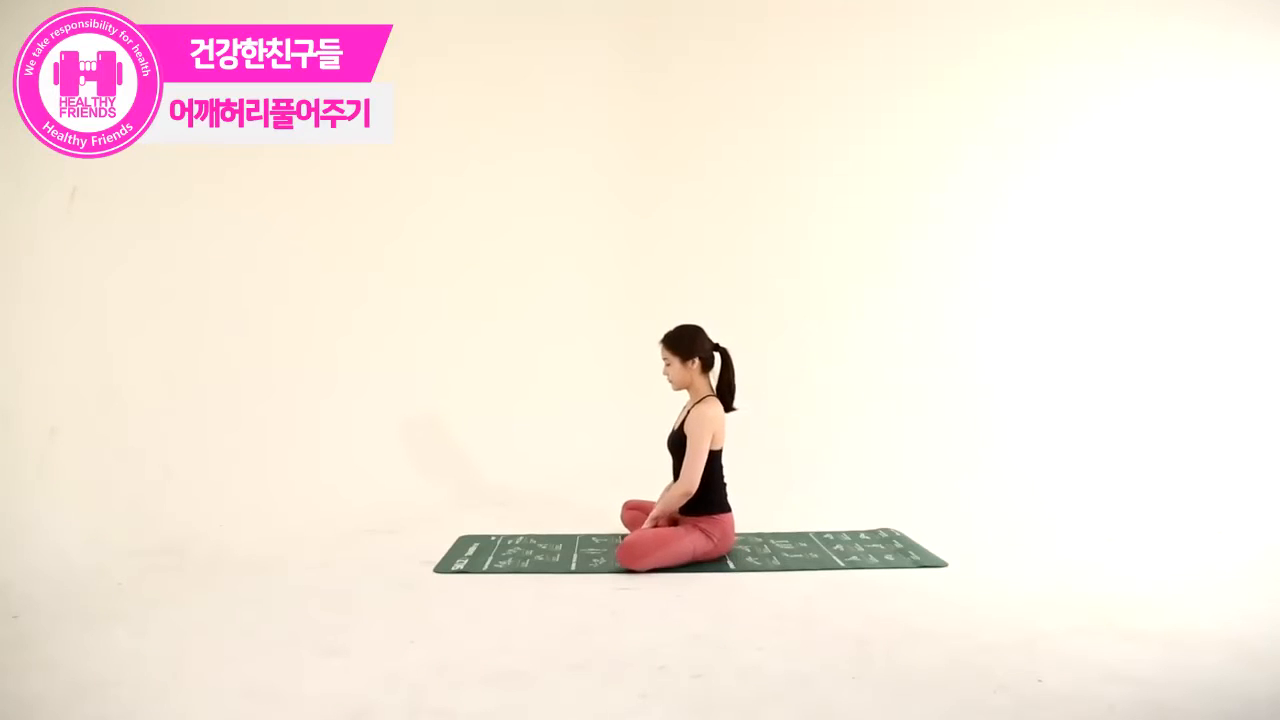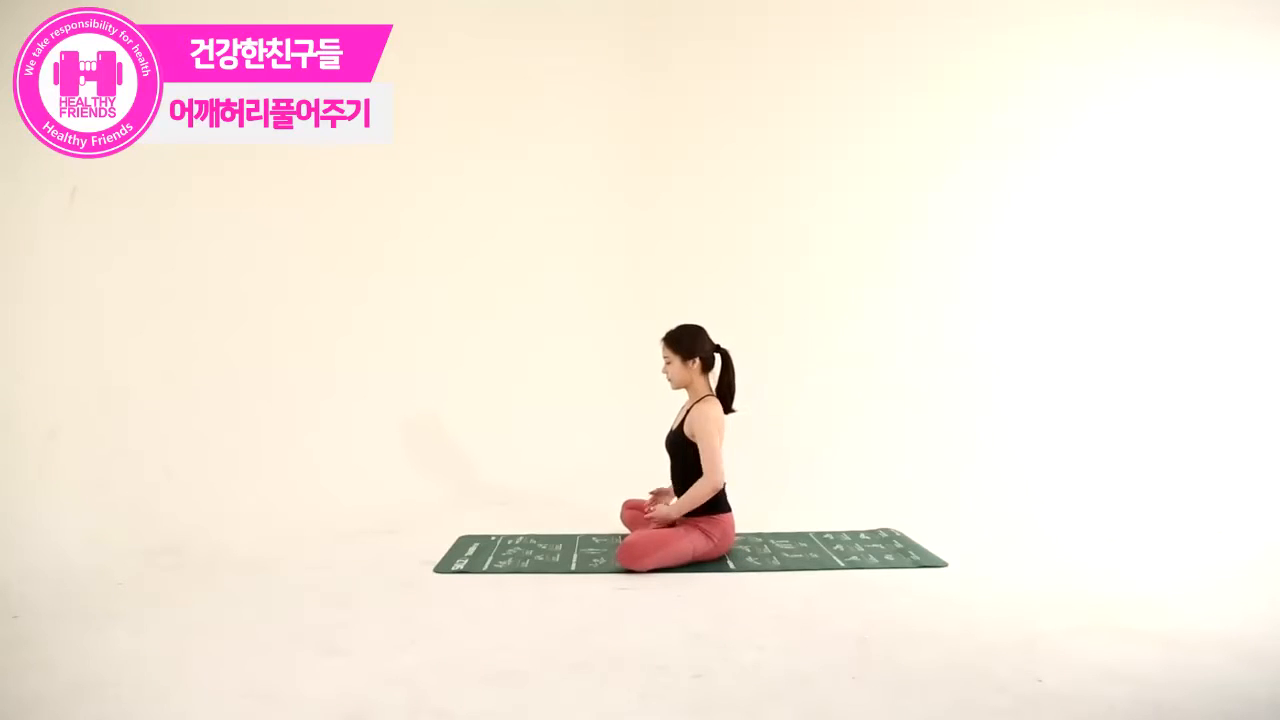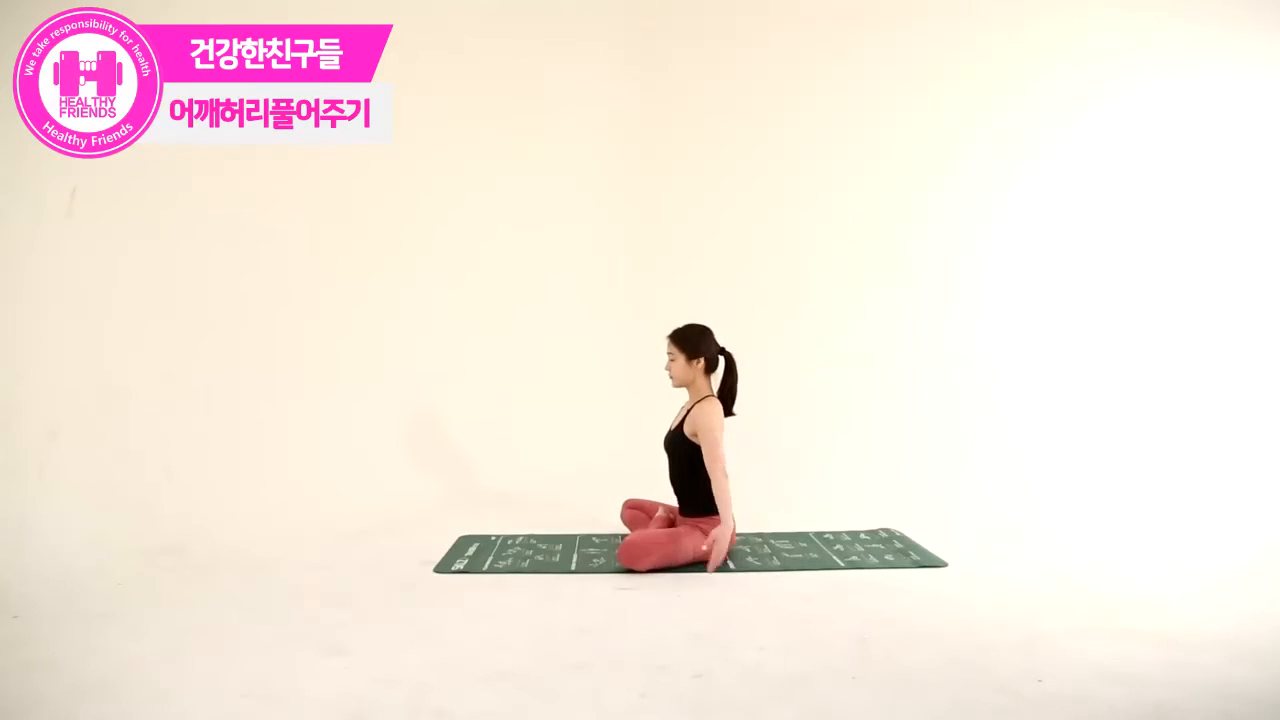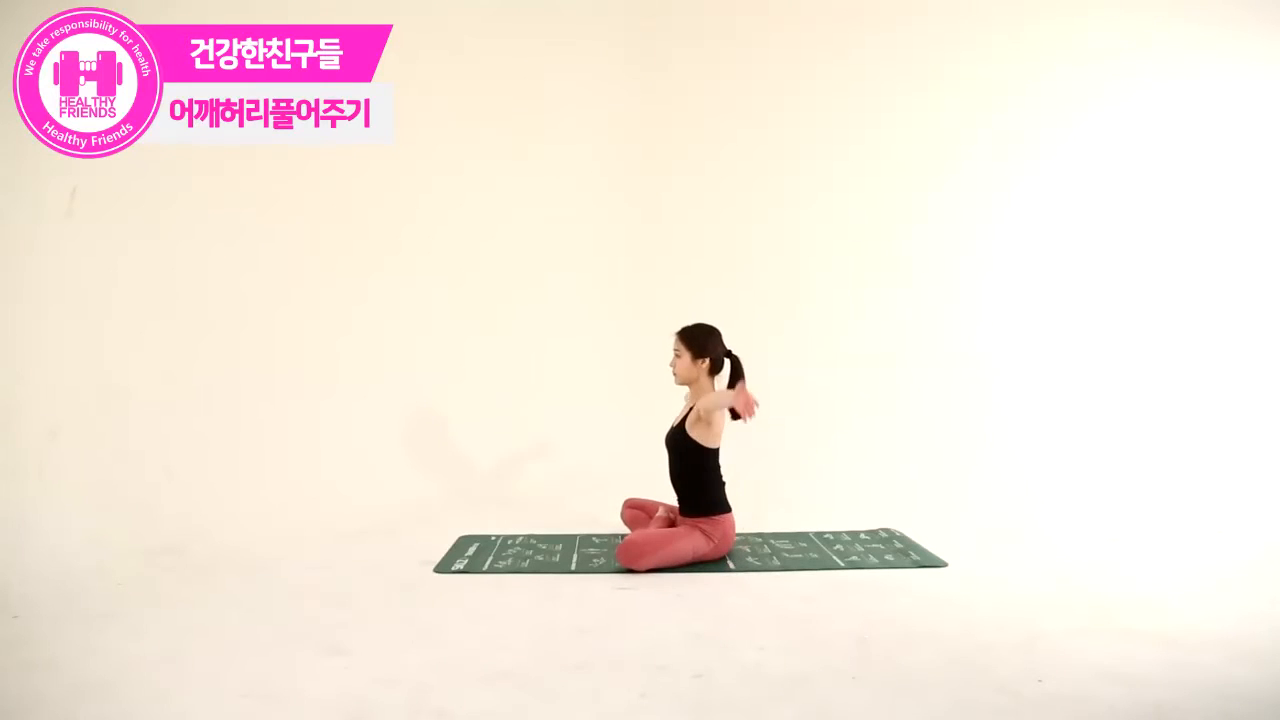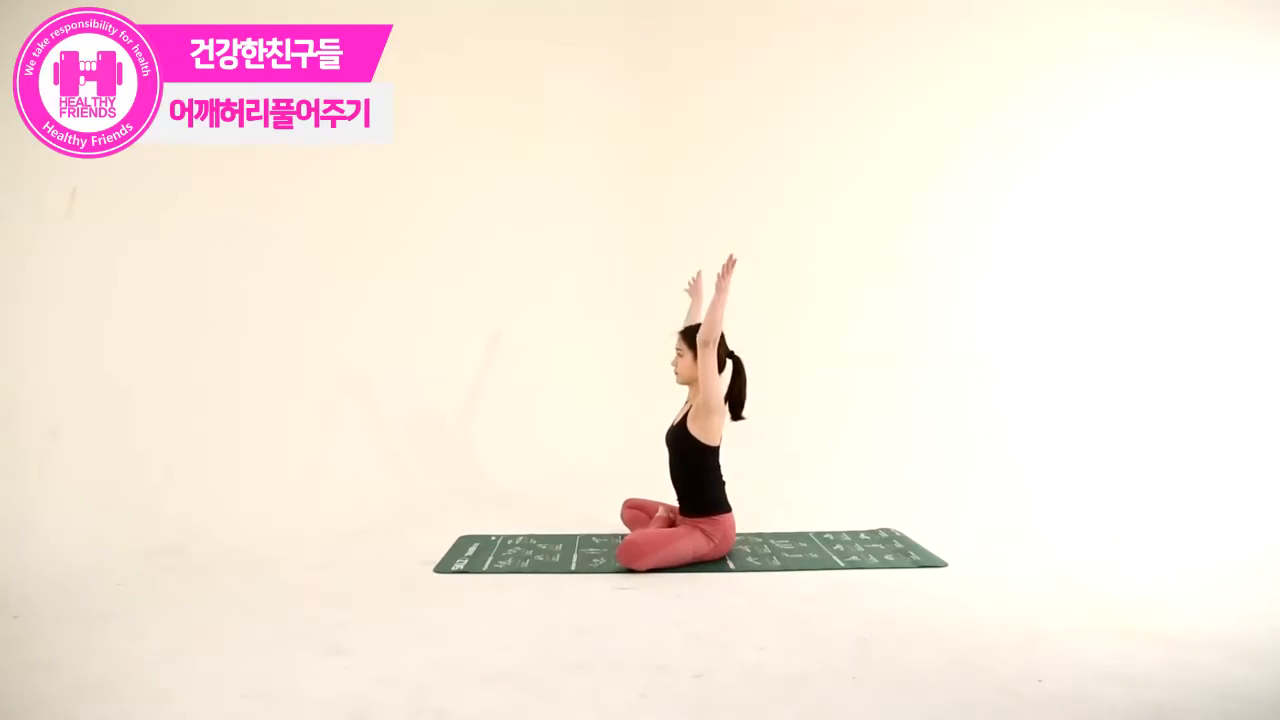
dt=0.3s
person 1, frame 1
left shoulder: (705, 413)
right shoulder: (695, 406)
left elbow: (688, 485)
left wrist: (655, 515)
right wrist: (660, 508)
left hip: (710, 528)
right hip: (692, 517)
left knee: (629, 552)
right knee: (630, 509)
person 1, frame 2
left shoulder: (705, 411)
right shoulder: (693, 406)
left elbow: (715, 478)
left wrist: (672, 511)
right wrist: (672, 493)
left hip: (710, 527)
right hip: (694, 517)
left knee: (630, 553)
right knee: (631, 508)
person 1, frame 3
left shoulder: (706, 411)
right shoulder: (693, 406)
left elbow: (718, 472)
left wrist: (725, 523)
left hip: (706, 526)
right hip: (690, 517)
left knee: (629, 553)
right knee: (630, 508)
person 1, frame 4
left shoulder: (709, 411)
right shoulder: (695, 402)
left elbow: (712, 403)
left wrist: (732, 398)
left hip: (711, 528)
right hip: (691, 516)
left knee: (629, 552)
right knee: (631, 507)
person 1, frame 5
left shoulder: (710, 407)
right shoulder: (695, 401)
left elbow: (706, 342)
right elbow: (698, 341)
left wrist: (721, 292)
right wrist: (695, 301)
left hip: (711, 529)
right hip: (691, 517)
left knee: (629, 553)
right knee: (630, 508)
